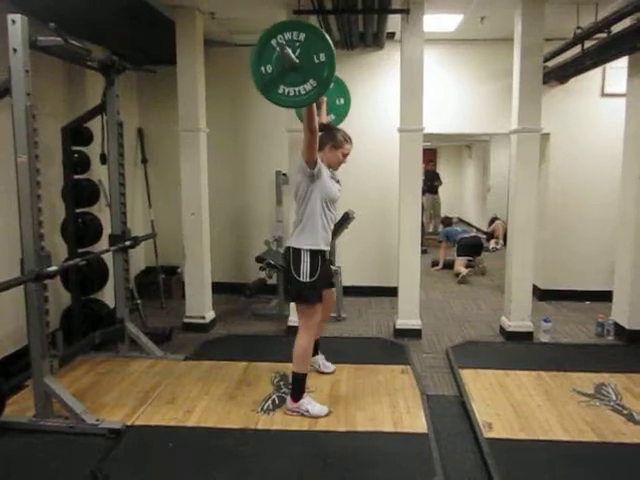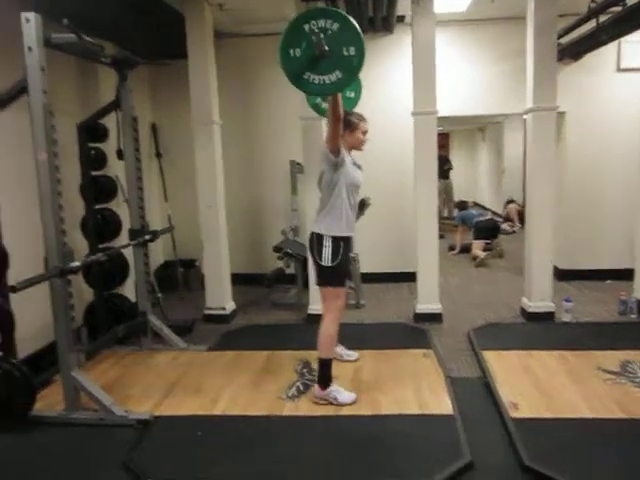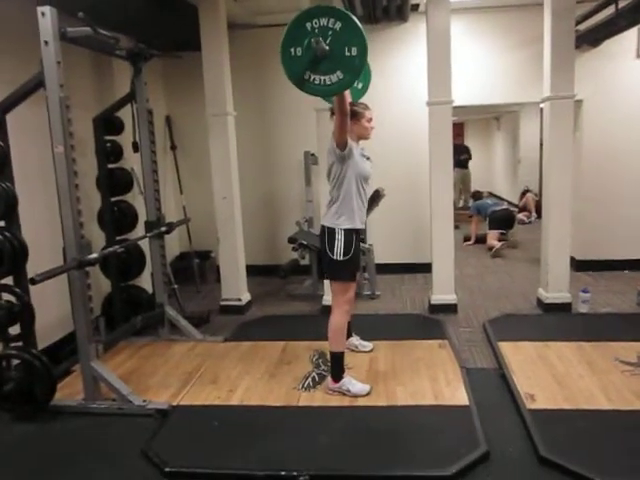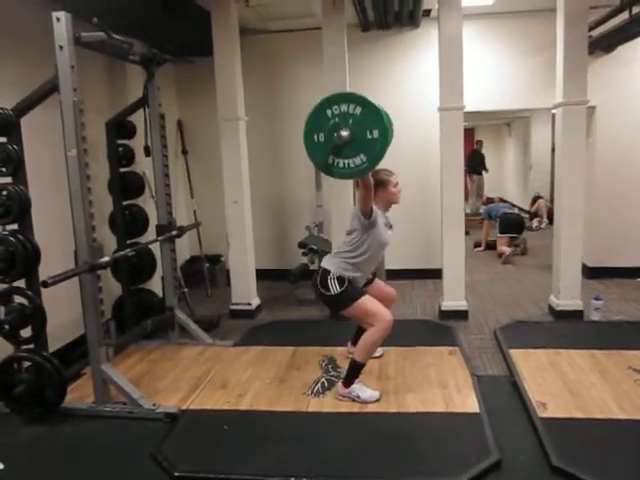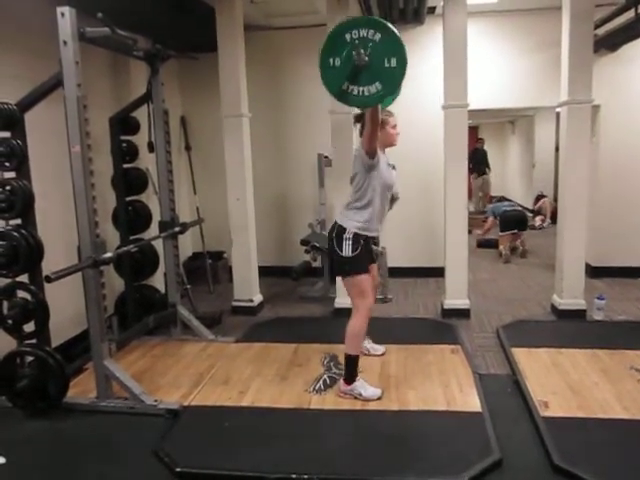
dt=1s
person 1, frame 1
left shoulder: (327, 171)
right shoulder: (311, 169)
left elbow: (323, 131)
right elbow: (311, 131)
left wrist: (323, 106)
left hip: (318, 251)
right hip: (304, 253)
left knee: (327, 305)
right knee: (309, 322)
left ankle: (314, 355)
right ankle: (296, 398)
person 1, frame 2
left shoulder: (348, 158)
right shoulder: (335, 156)
left elbow: (339, 122)
right elbow: (335, 120)
left wrist: (337, 93)
right wrist: (333, 90)
left hip: (339, 237)
right hip: (328, 238)
left knee: (338, 301)
right knee: (334, 308)
left ankle: (331, 346)
right ankle: (324, 386)
person 1, frame 3
left shoulder: (356, 149)
right shoulder: (342, 148)
left elbow: (347, 112)
right elbow: (341, 112)
left hip: (350, 229)
right hip: (339, 232)
left knee: (349, 294)
right knee: (343, 301)
left ankle: (347, 337)
right ankle: (337, 378)
person 1, frame 4
left shoulder: (381, 213)
right shoulder: (368, 214)
left elbow: (369, 185)
right elbow: (365, 183)
left hip: (349, 275)
right hip: (332, 279)
left knee: (388, 297)
right knee: (383, 320)
left ankle: (356, 344)
right ankle: (348, 385)
person 1, frame 5
left shoulder: (381, 156)
right shoulder: (368, 155)
left elbow: (374, 122)
right elbow: (371, 121)
left hip: (363, 235)
right hip: (349, 236)
left knee: (372, 288)
right knee: (364, 305)
left ankle: (359, 340)
right ankle: (349, 382)
